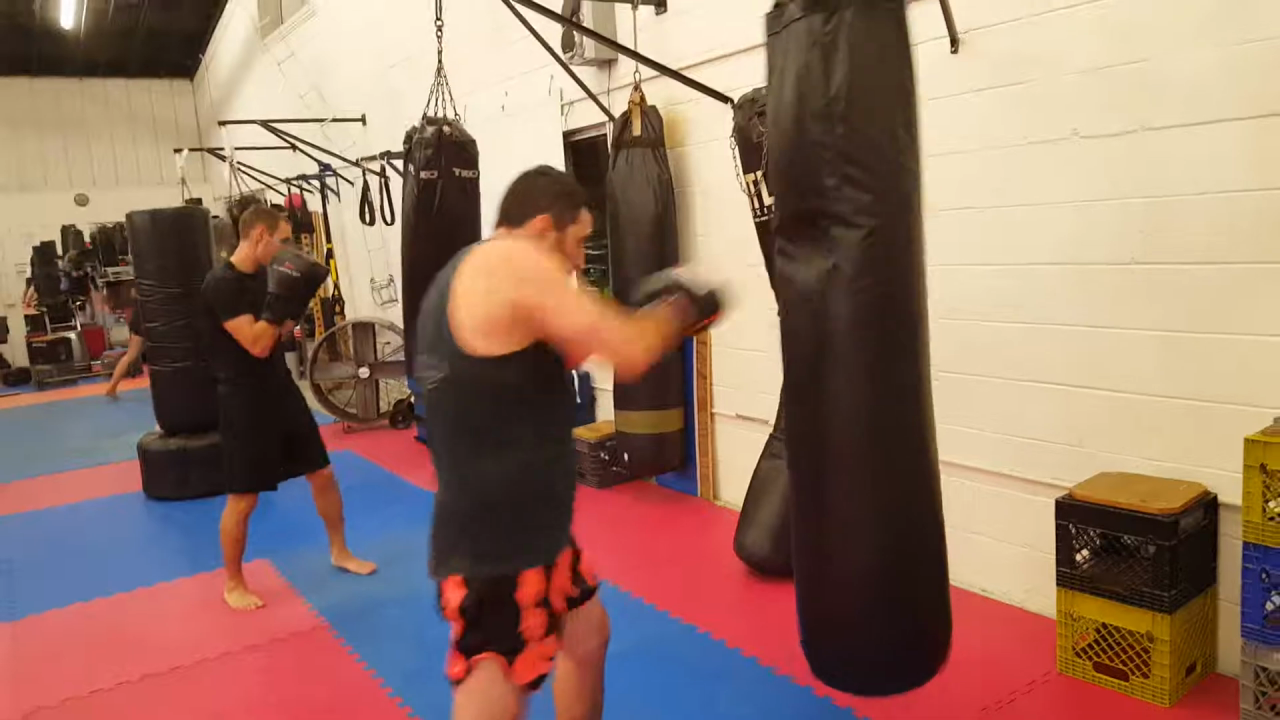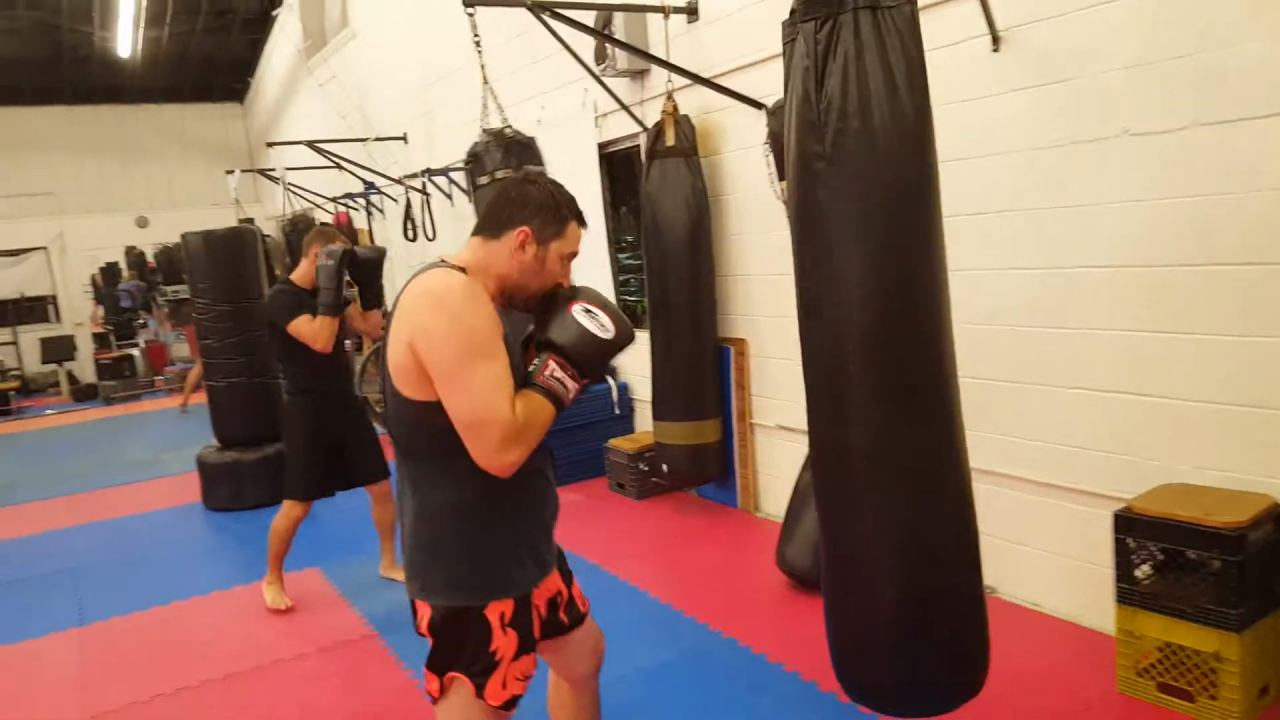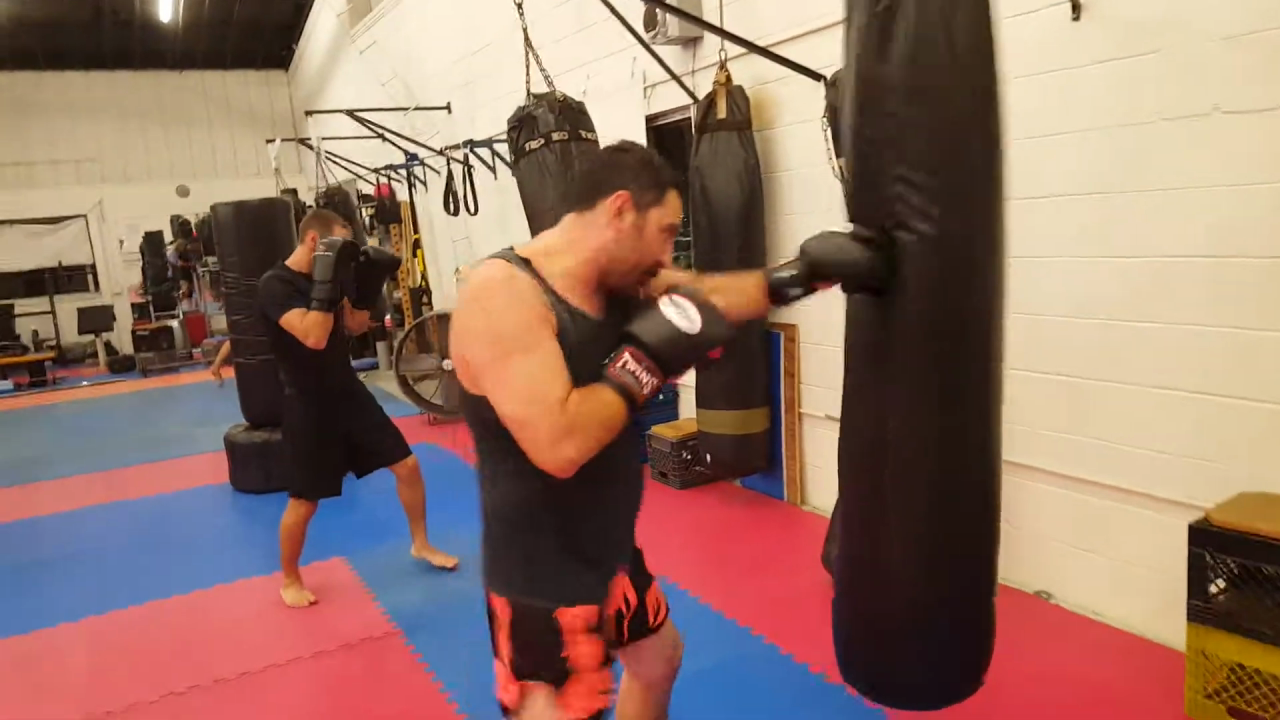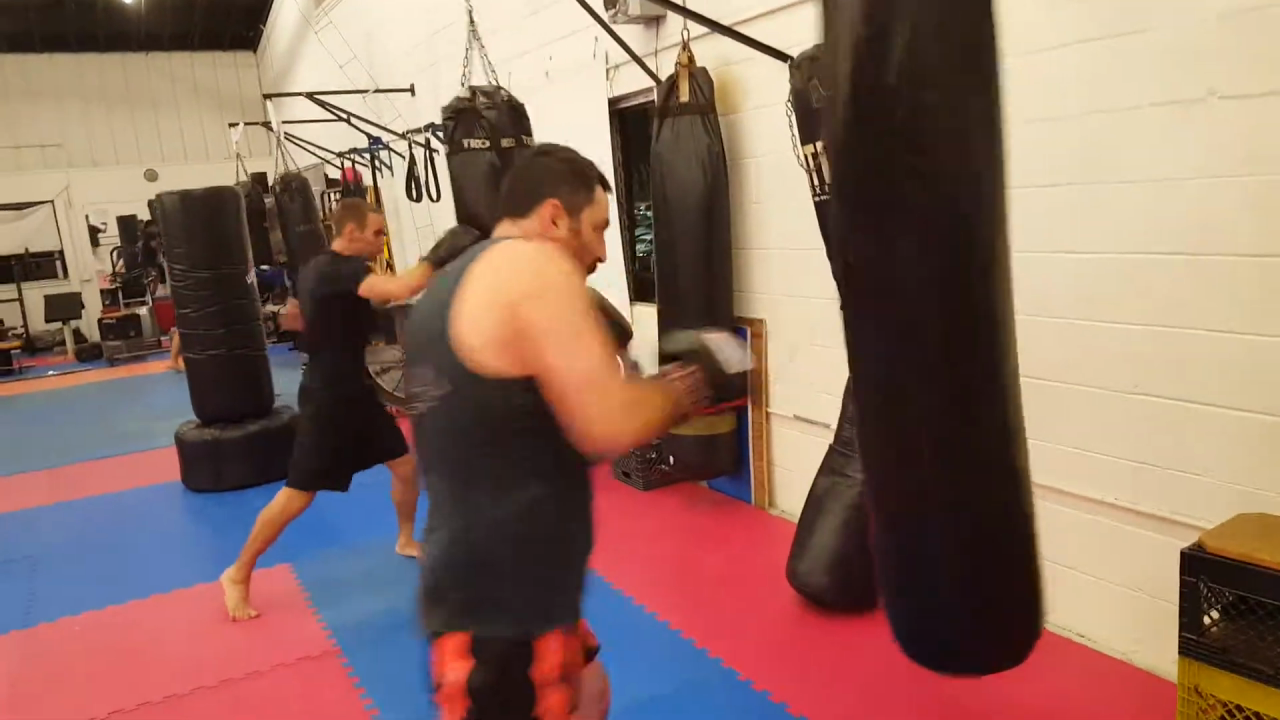
dt=0.5s
person 1, frame 1
left shoulder: (451, 285)
right shoulder: (514, 262)
right elbow: (631, 352)
left wrist: (561, 347)
right wrist: (678, 304)
left hip: (523, 527)
right hip: (498, 542)
left knee: (586, 632)
person 1, frame 2
left shoulder: (468, 295)
right shoulder: (448, 297)
right elbow: (500, 448)
left wrist: (548, 351)
right wrist: (563, 365)
left hip: (520, 545)
right hip: (473, 569)
left knee: (582, 655)
person 1, frame 3
left shoulder: (613, 280)
right shoulder: (502, 291)
left elbow: (709, 292)
right elbow: (560, 447)
left wrist: (797, 276)
right wrist: (642, 361)
left hip: (603, 550)
right hip: (543, 571)
left knee: (654, 664)
person 1, frame 4
left shoulder: (452, 287)
right shoulder: (530, 265)
right elbow: (611, 427)
right wrist: (694, 383)
left hip: (499, 575)
right hip: (501, 586)
person 2, frame 1
left shoulder: (265, 275)
right shoulder: (222, 283)
right elbow: (258, 345)
left wrist: (299, 293)
right wrist: (280, 295)
left hip: (281, 391)
right hip: (244, 401)
left knee: (323, 474)
right knee: (243, 498)
left ankle: (339, 552)
right ankle: (234, 584)
person 2, frame 2
left shoulder: (328, 290)
right shoulder: (282, 298)
left elbow: (373, 328)
right elbow: (322, 342)
left wrist: (370, 281)
right wrist: (329, 286)
left hip: (345, 403)
right hip: (307, 409)
left knee: (381, 487)
right knee: (297, 505)
left ankle: (389, 563)
right ankle: (273, 579)
person 2, frame 3
left shoulder: (327, 274)
right shoulder: (276, 285)
left elbow: (352, 328)
right elbow: (316, 338)
left wrist: (368, 285)
right wrist: (326, 280)
left hip: (349, 393)
right hip: (308, 405)
left knee: (407, 466)
right knee: (303, 503)
left ankle: (421, 544)
right ankle: (290, 579)
person 2, frame 4
left shoulder: (323, 267)
right shoulder: (343, 270)
right elbow: (399, 291)
left hip: (356, 388)
right hip: (328, 395)
left knee: (405, 465)
right knee: (298, 495)
left ankle: (406, 539)
right ankle: (238, 574)
